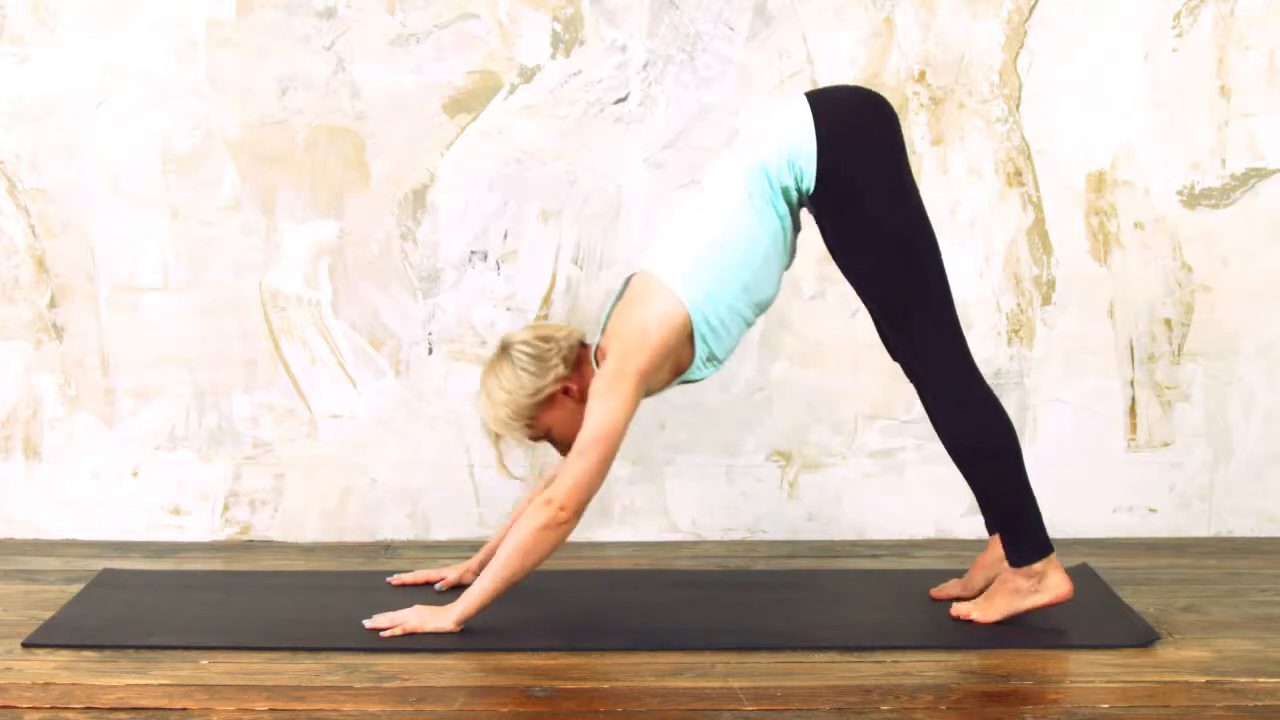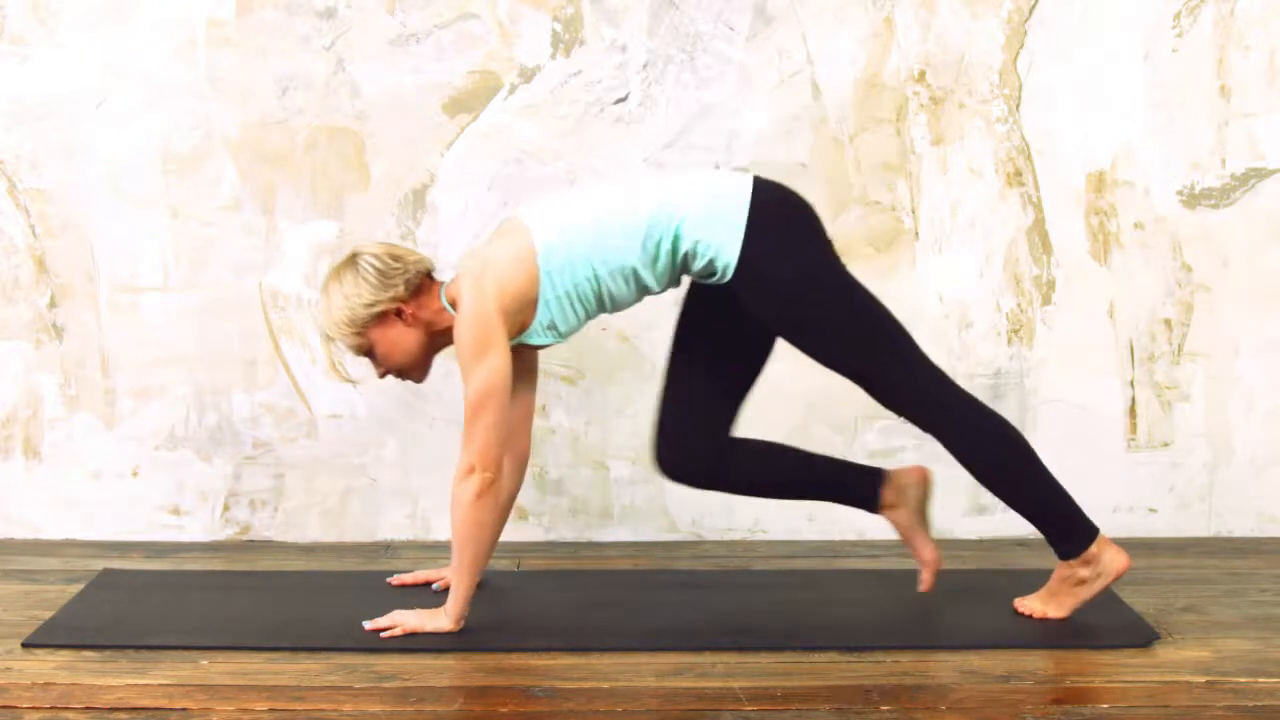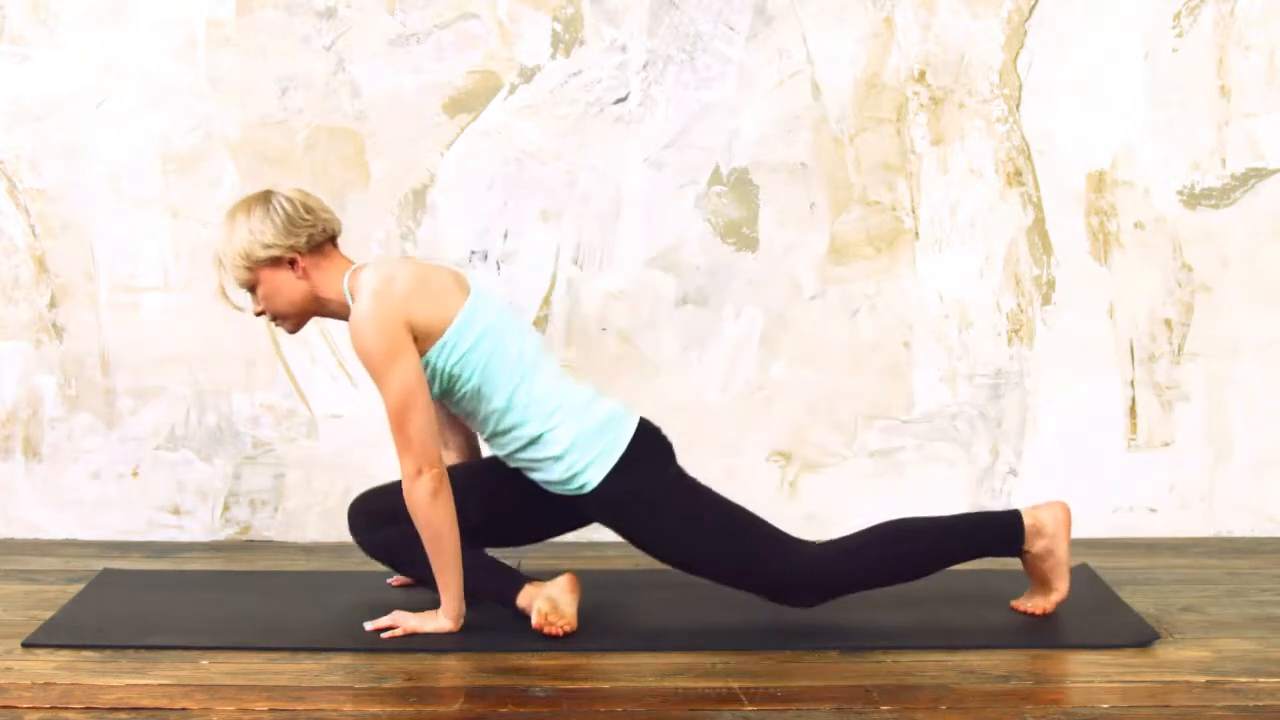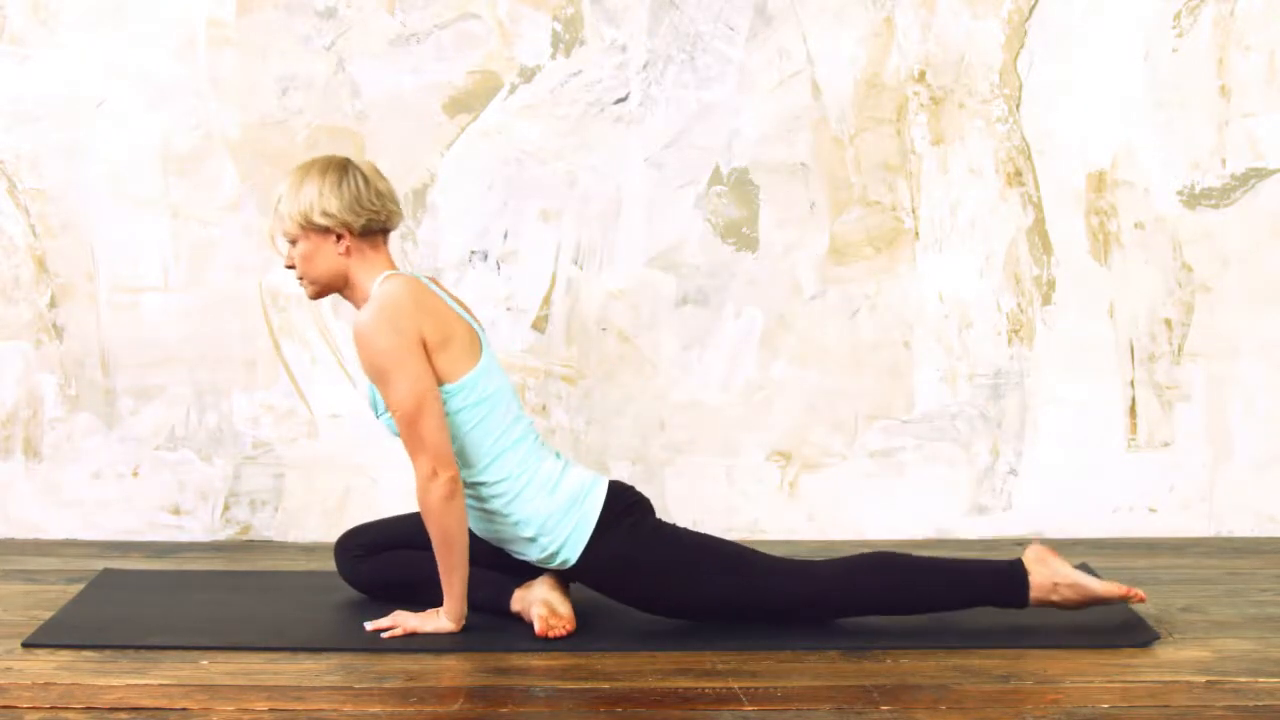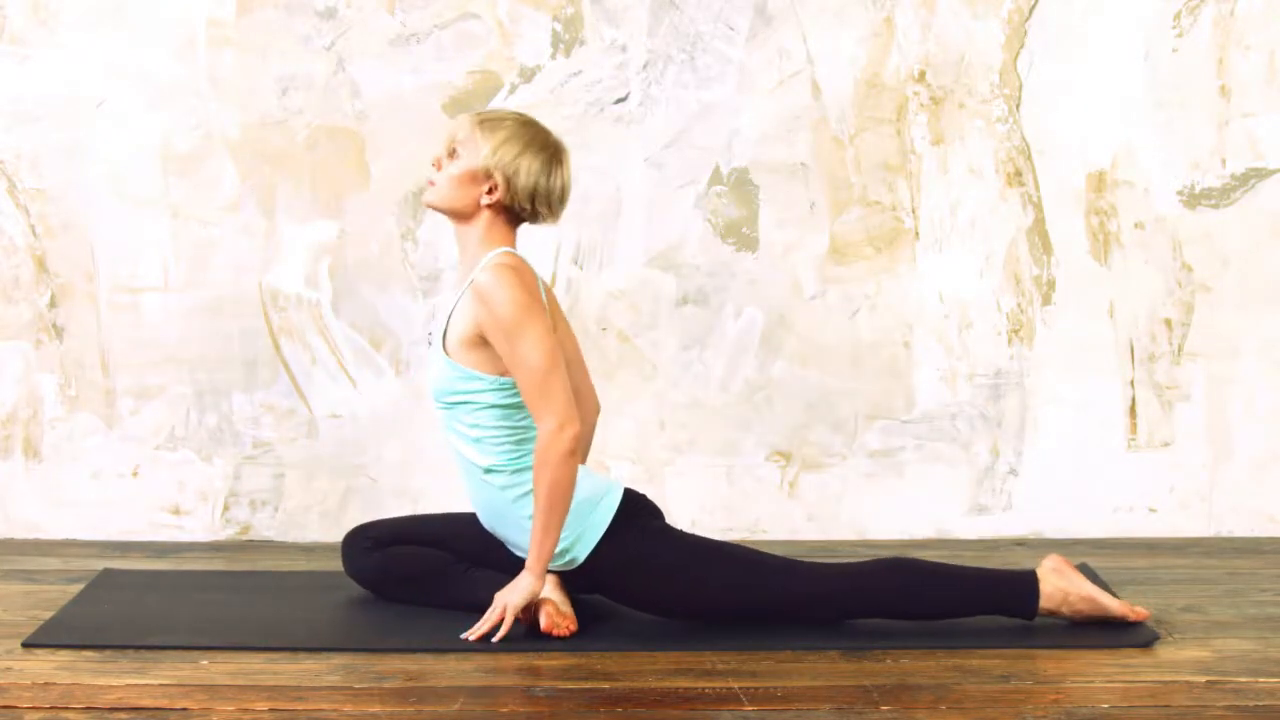
dt=1s
person 1, frame 1
left shoulder: (627, 361)
right shoulder: (619, 353)
left elbow: (558, 509)
right elbow: (559, 489)
left wrist: (456, 612)
right wrist: (476, 564)
left hip: (835, 142)
right hip: (819, 146)
left knee: (935, 359)
right knee: (921, 355)
left ankle: (1033, 566)
right ankle: (1009, 543)
person 1, frame 2
left shoulder: (479, 305)
right shoulder: (500, 304)
left elbow: (479, 472)
right elbow: (508, 459)
left wrist: (452, 610)
right wrist: (465, 564)
left hip: (750, 234)
right hip: (733, 242)
left knee: (917, 392)
right knee: (687, 453)
left ankle: (1086, 553)
right ankle: (888, 494)
person 1, frame 3
left shoulder: (375, 310)
right shoulder: (392, 287)
left elbow: (426, 476)
right elbow: (455, 440)
left wrist: (450, 609)
right wrist: (453, 557)
left hip: (606, 467)
right hip: (570, 468)
left knee: (806, 576)
right knee: (372, 518)
left ankle: (1026, 528)
right ankle: (527, 592)
person 1, frame 4
left shoulder: (383, 318)
right shoulder: (419, 294)
left elbow: (438, 475)
left wrist: (453, 609)
right wrist: (496, 589)
left hip: (591, 536)
right hip: (571, 516)
left knee: (814, 591)
right knee: (357, 555)
left ankle: (1029, 578)
person 1, frame 5
left shoulder: (496, 282)
right shoulder: (503, 278)
left elbow: (564, 429)
left wrist: (534, 569)
left hip: (606, 542)
right hip: (576, 526)
left knee: (826, 593)
right knee: (367, 552)
left ankle: (1040, 589)
